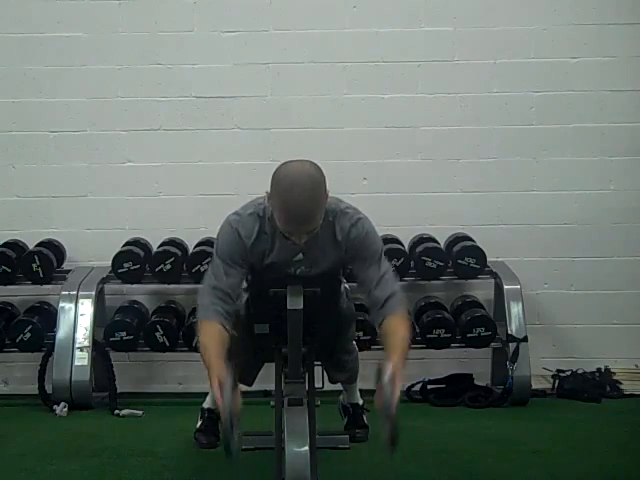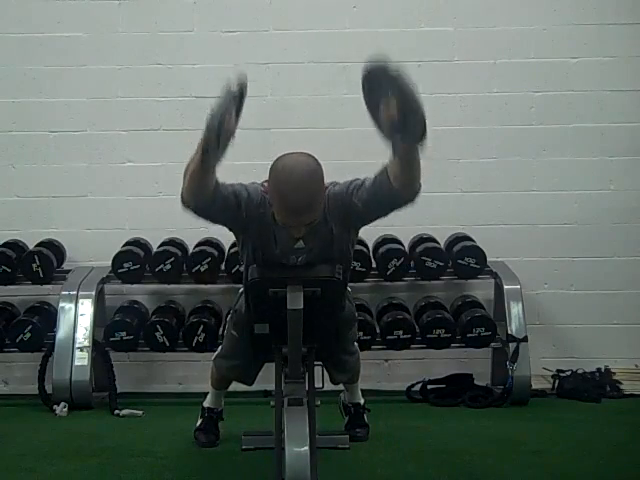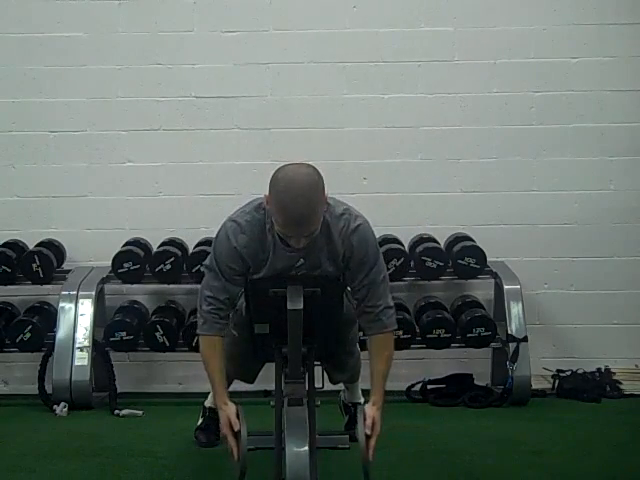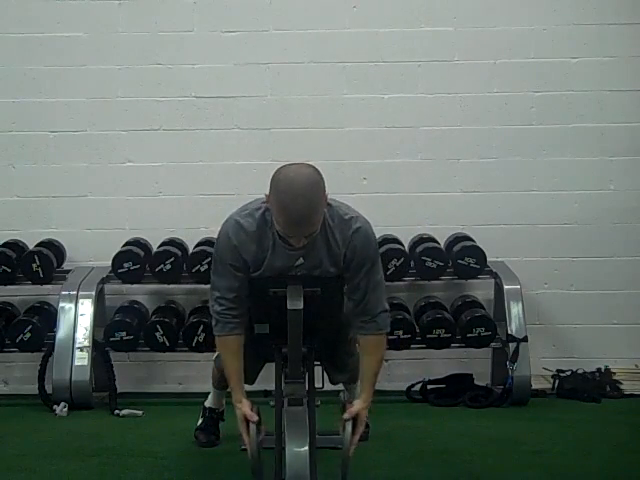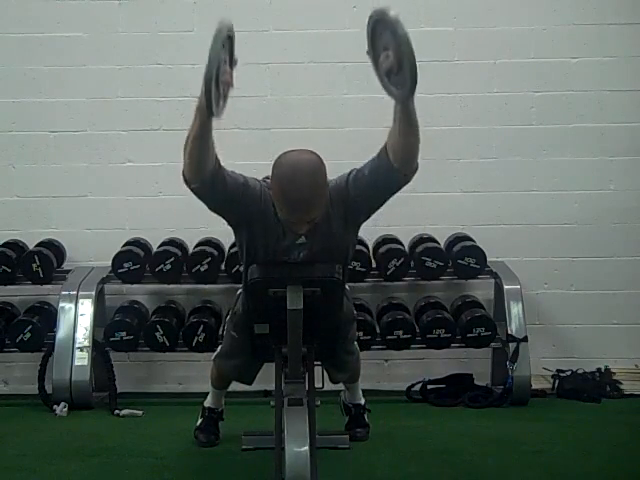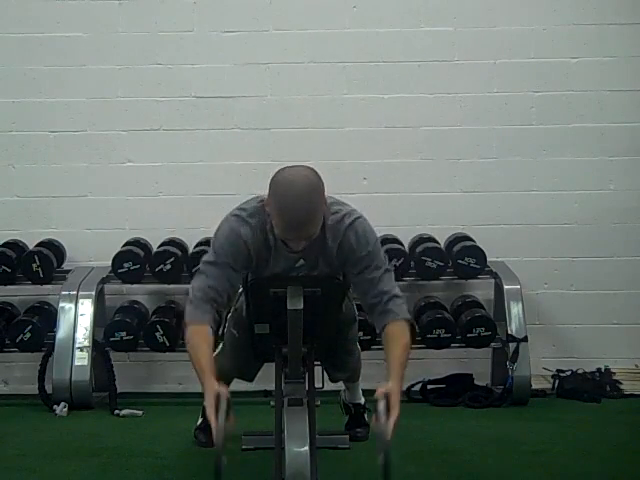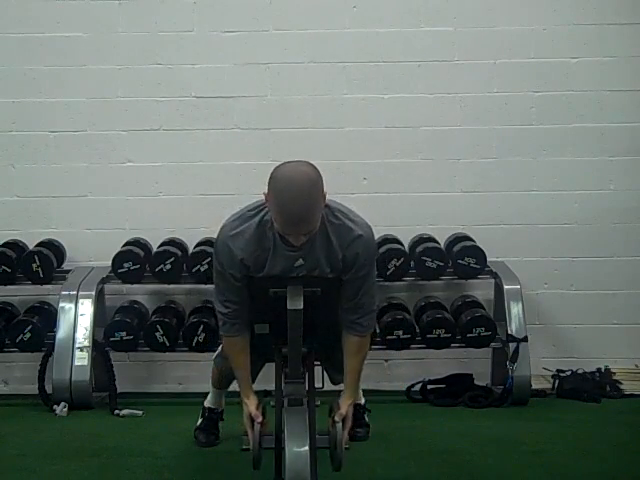
dt=0.7s
person 1, frame 1
left shoulder: (352, 226)
right shoulder: (242, 227)
left elbow: (385, 294)
right elbow: (214, 301)
left wrist: (395, 365)
right wrist: (217, 374)
left knee: (345, 362)
right knee: (230, 358)
left ankle: (352, 401)
right ankle: (212, 406)
person 1, frame 2
left shoulder: (344, 204)
right shoulder: (249, 206)
left elbow: (404, 189)
right elbow: (194, 198)
left wrist: (401, 137)
right wrist: (209, 147)
left knee: (345, 363)
right knee: (230, 363)
left ankle: (353, 401)
right ankle: (212, 407)
person 1, frame 3
left shoulder: (354, 230)
right shoulder: (236, 233)
left elbow: (377, 315)
right elbow: (214, 315)
left wrist: (377, 400)
right wrist: (223, 400)
left knee: (346, 359)
right knee: (233, 359)
left ankle: (352, 400)
right ankle: (212, 405)
person 1, frame 4
left shoulder: (355, 232)
right shoulder: (238, 231)
left elbow: (371, 316)
right elbow: (228, 316)
left wrist: (365, 396)
right wrist: (239, 396)
left knee: (347, 362)
right knee: (230, 361)
left ankle: (350, 399)
right ankle: (213, 406)
person 1, frame 5
left shoulder: (346, 199)
right shoulder: (249, 202)
left elbow: (402, 167)
right elbow: (197, 177)
left wrist: (404, 100)
right wrist: (205, 109)
left knee: (346, 366)
right knee: (228, 365)
left ankle: (354, 401)
right ankle: (213, 405)
person 1, frame 6
left shoulder: (351, 228)
right shoulder: (240, 226)
left elbow: (388, 303)
right elbow: (202, 301)
left wrist: (395, 380)
right wrist: (209, 384)
left knee: (346, 361)
right knee: (230, 361)
left ankle: (354, 401)
right ankle: (212, 409)
person 1, frame 7
left shoulder: (355, 236)
right shoulder: (235, 236)
left elbow: (358, 318)
right elbow: (232, 318)
left wrist: (349, 394)
right wrist: (247, 393)
right knee: (229, 359)
left ankle: (357, 401)
right ankle: (212, 407)
